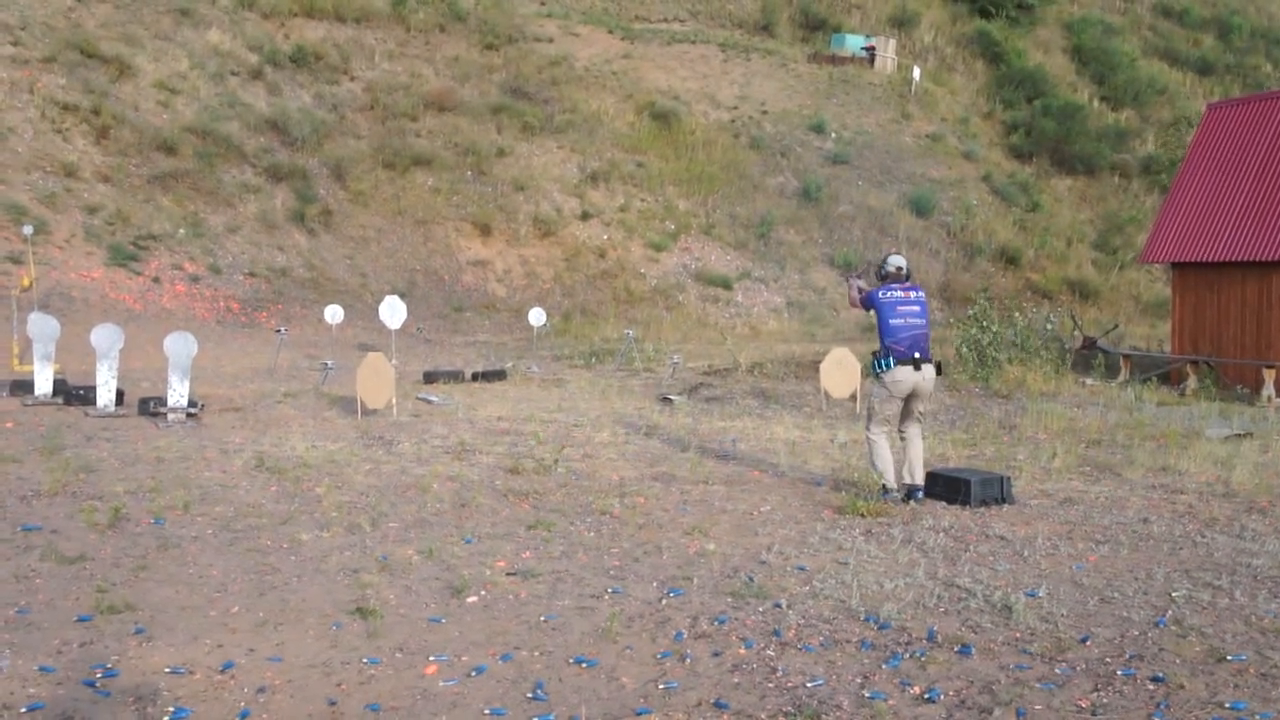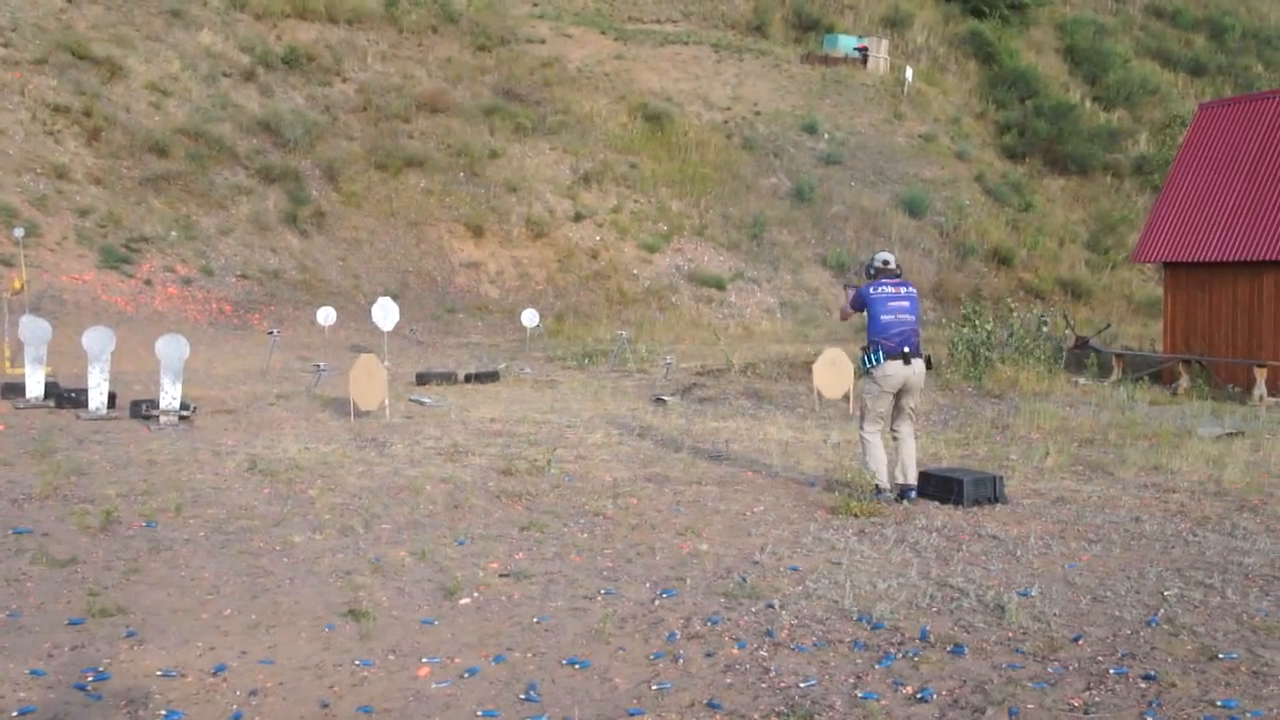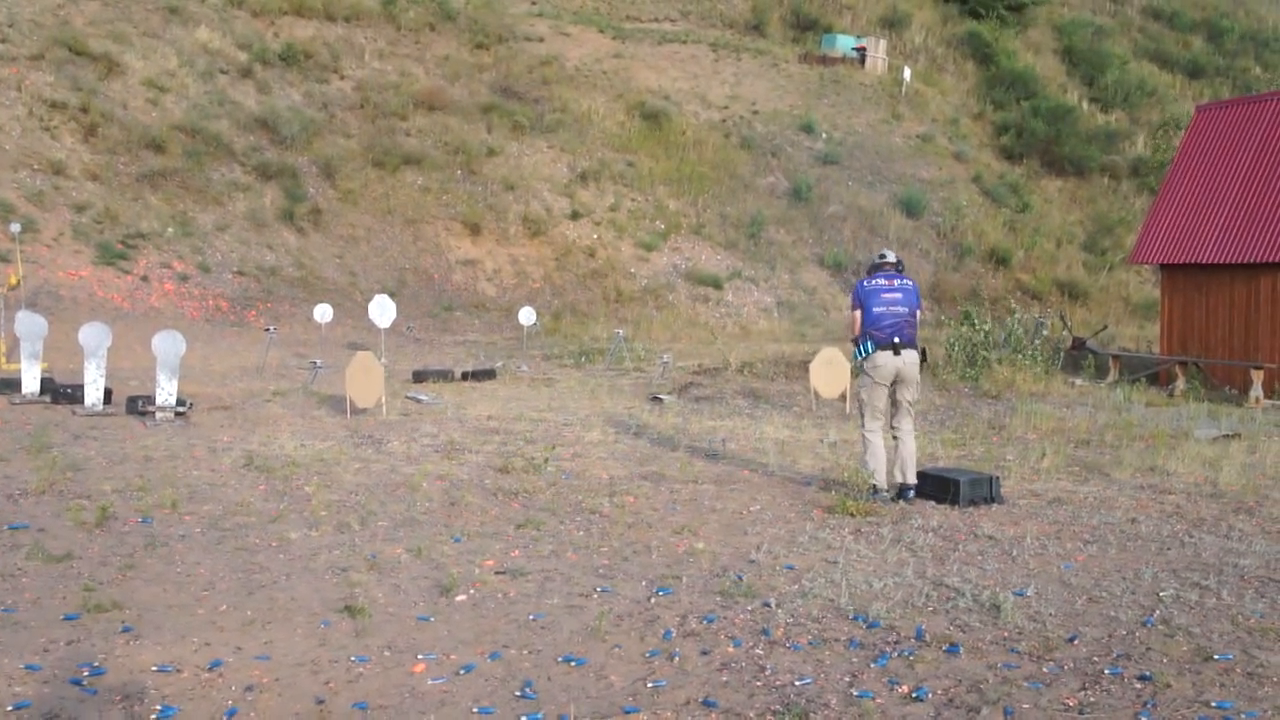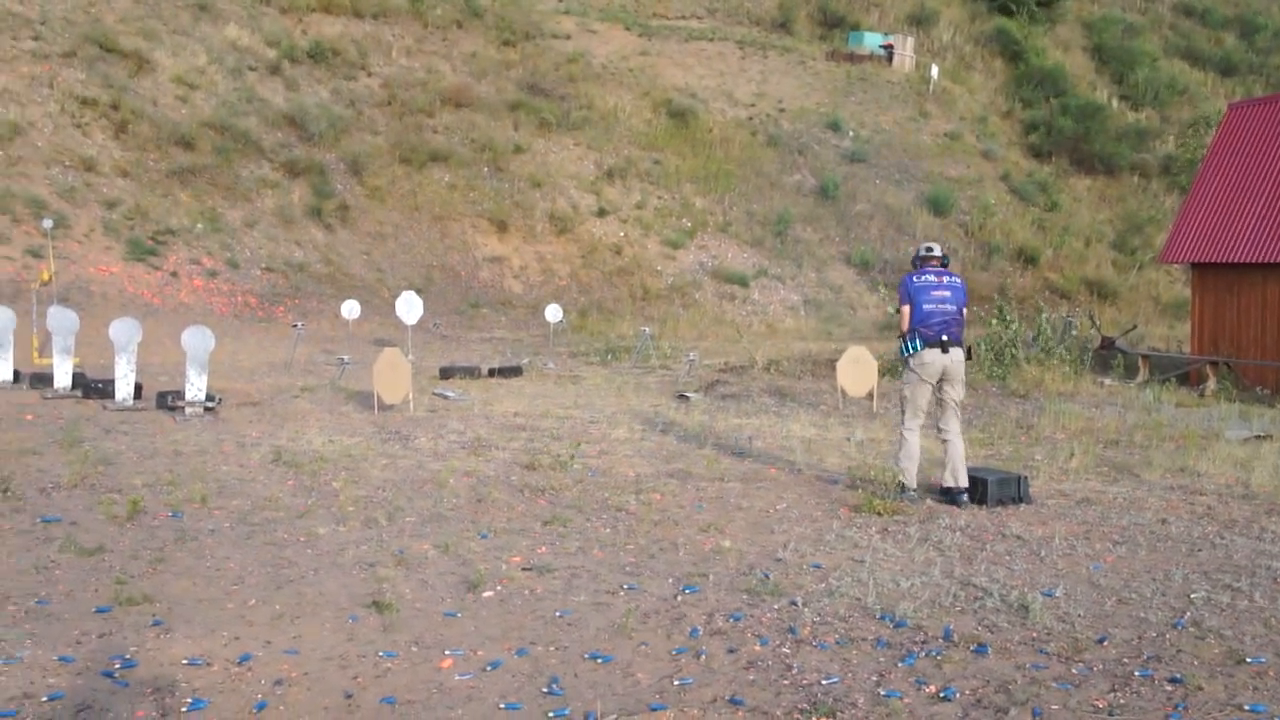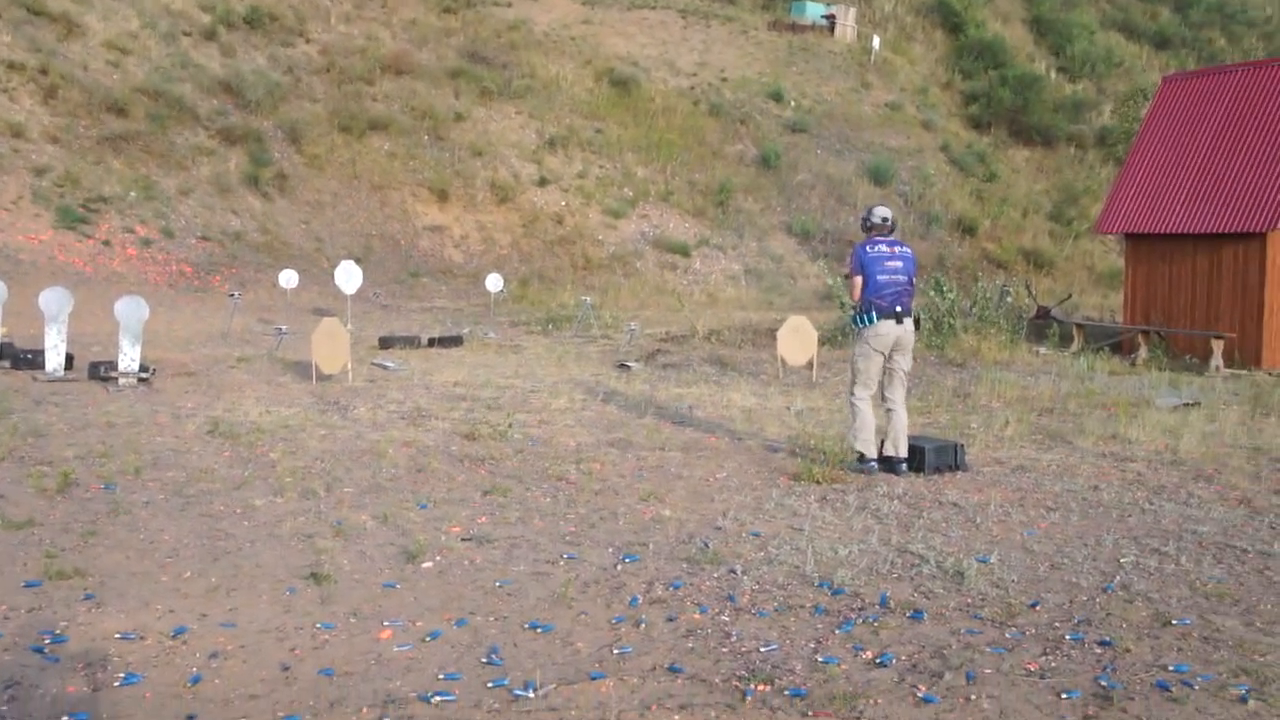
dt=0.4s
person 1, frame 1
left shoulder: (878, 295)
right shoulder: (920, 294)
left elbow: (855, 302)
left wrist: (853, 286)
left hip: (895, 372)
right hip: (925, 371)
left knee: (877, 431)
right knee: (913, 430)
left ankle: (890, 487)
right ankle: (915, 486)
person 1, frame 2
left shoulder: (867, 291)
right shoulder: (911, 290)
left elbow: (845, 315)
left wrist: (850, 297)
left hip: (885, 367)
right hip: (915, 366)
left knee: (871, 429)
right knee: (905, 428)
left ankle: (883, 488)
right ankle: (908, 486)
person 1, frame 3
left shoulder: (862, 286)
right shoulder: (911, 285)
left elbow: (856, 330)
right elbow: (915, 324)
left hip: (878, 358)
right hip: (909, 357)
left knee: (872, 427)
right knee: (904, 425)
left ankle: (880, 488)
right ankle: (906, 485)
person 1, frame 4
left shoulder: (909, 281)
right shoulder: (958, 283)
left elbow: (904, 326)
right elbow: (962, 321)
left hip: (923, 355)
right hip: (954, 355)
left knee: (911, 425)
right knee: (951, 426)
left ankle: (908, 487)
right ankle: (958, 488)
person 1, frame 5
left shoulder: (861, 250)
right shoulder: (907, 252)
left elbow: (855, 295)
right elbow: (911, 290)
left hip: (875, 326)
right hip: (905, 325)
left knee: (862, 394)
right knee: (896, 396)
left ankle: (868, 456)
right ankle: (897, 457)
